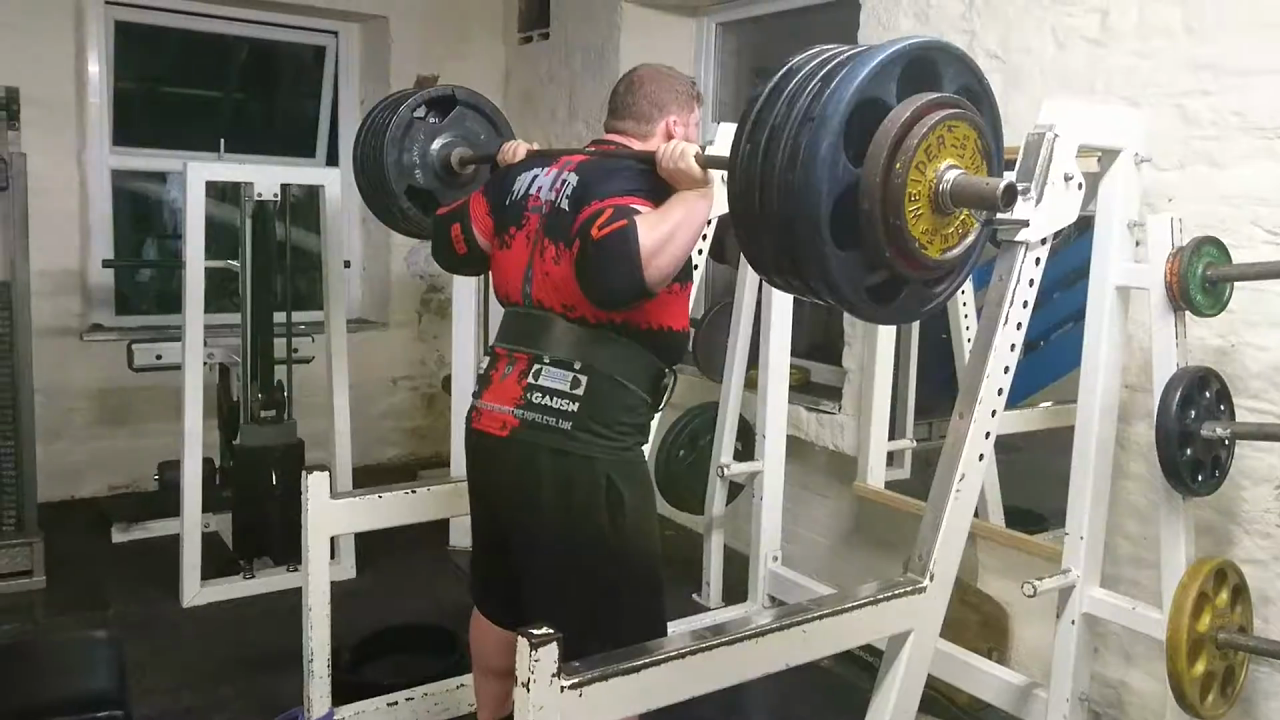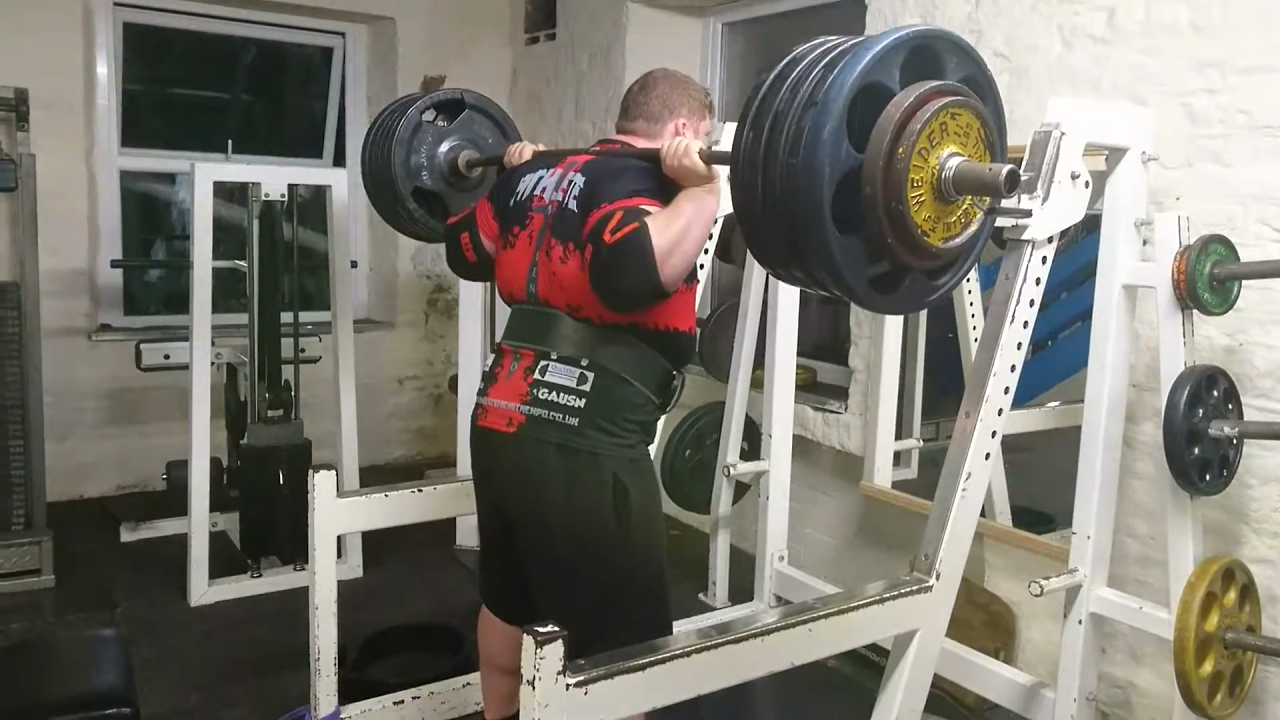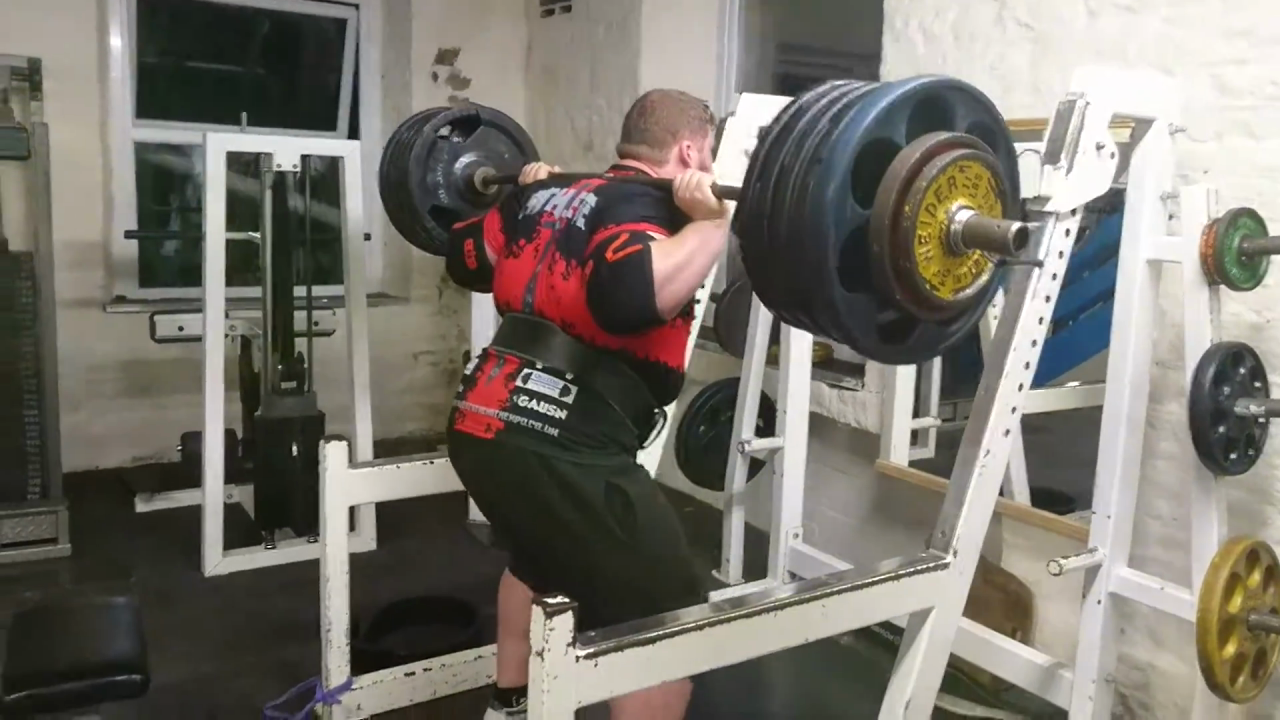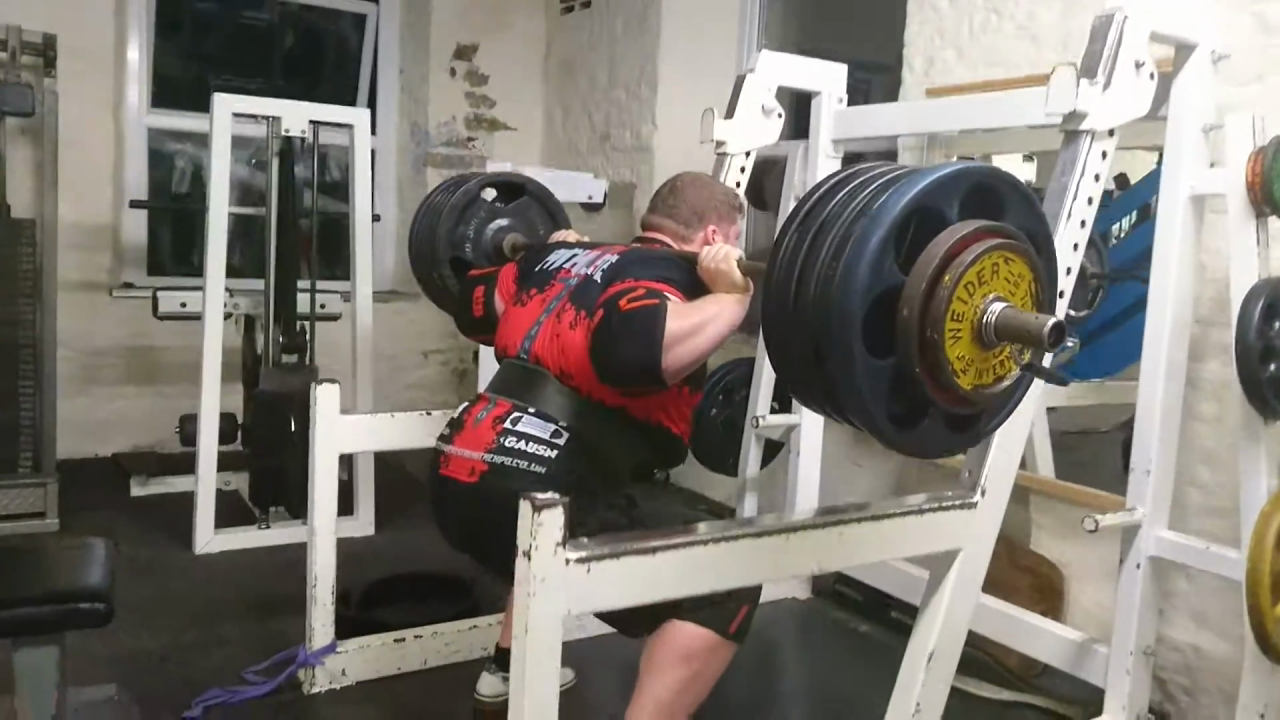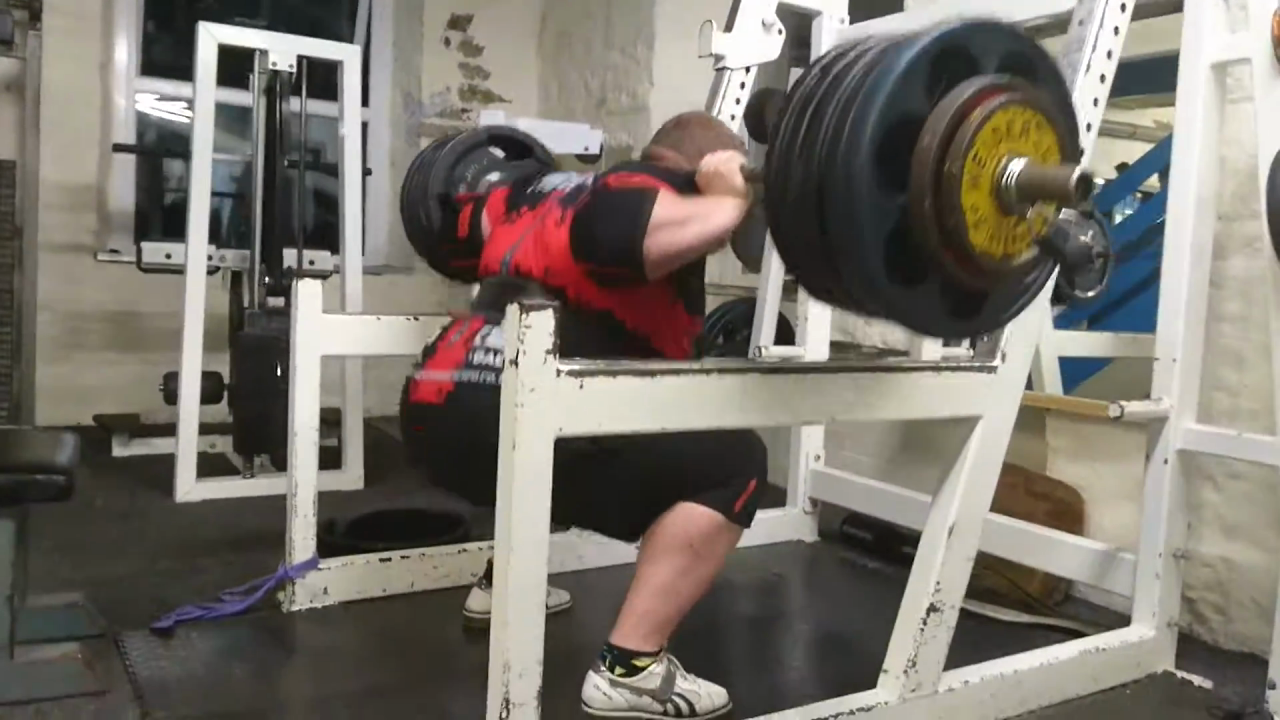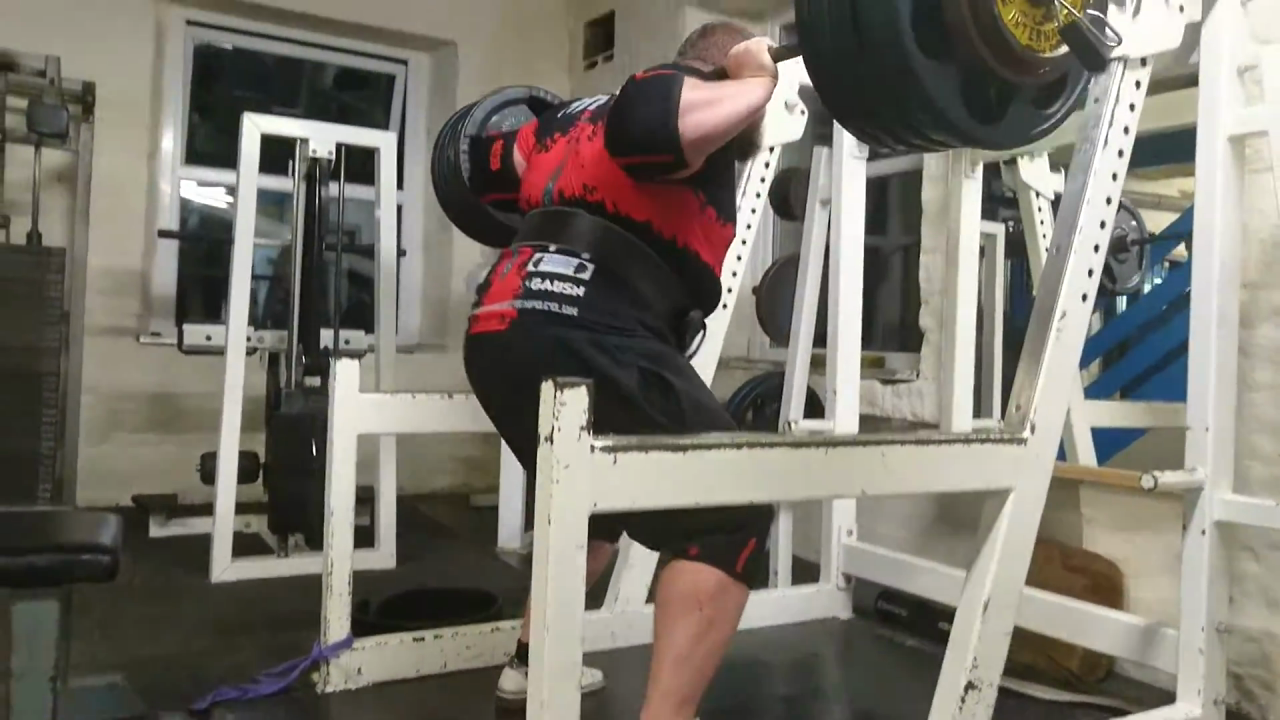
dt=0.7s
person 1, frame 1
left shoulder: (532, 175)
right shoulder: (631, 183)
left elbow: (453, 242)
right elbow: (621, 271)
right wrist: (695, 192)
left hip: (497, 426)
right hip: (577, 450)
left knee: (501, 602)
right knee: (610, 648)
person 1, frame 2
left shoulder: (541, 176)
right shoulder: (640, 181)
left elbow: (464, 248)
right elbow: (635, 273)
right wrist: (700, 188)
left hip: (503, 423)
right hip: (581, 446)
left knee: (509, 598)
right knee: (616, 645)
person 1, frame 3
left shoulder: (548, 195)
right shoulder: (648, 210)
left elbow: (465, 258)
right elbow: (628, 296)
right wrist: (711, 222)
left hip: (479, 427)
right hip: (558, 449)
left knee: (541, 554)
right knee: (673, 617)
person 1, frame 4
left shoulder: (565, 257)
right shoulder: (671, 278)
left elbow: (473, 309)
right elbow: (634, 352)
right wrist: (731, 296)
left hip: (460, 479)
right hip: (531, 491)
left knee: (571, 524)
right knee: (722, 587)
left ankle: (508, 667)
person 1, frame 5
left shoulder: (561, 184)
right shoulder: (659, 193)
left elbow: (461, 226)
right elbow: (613, 232)
right wrist: (727, 203)
left hip: (438, 410)
right hip: (503, 411)
left knee: (584, 434)
right knee: (729, 461)
right ankle: (629, 669)
person 1, frame 6
left shoulder: (590, 109)
right shoulder: (697, 95)
left elbow: (489, 169)
right elbow: (652, 120)
right wrist: (756, 82)
left hip: (505, 333)
right hip: (575, 339)
right knee: (730, 511)
left ankle: (534, 662)
